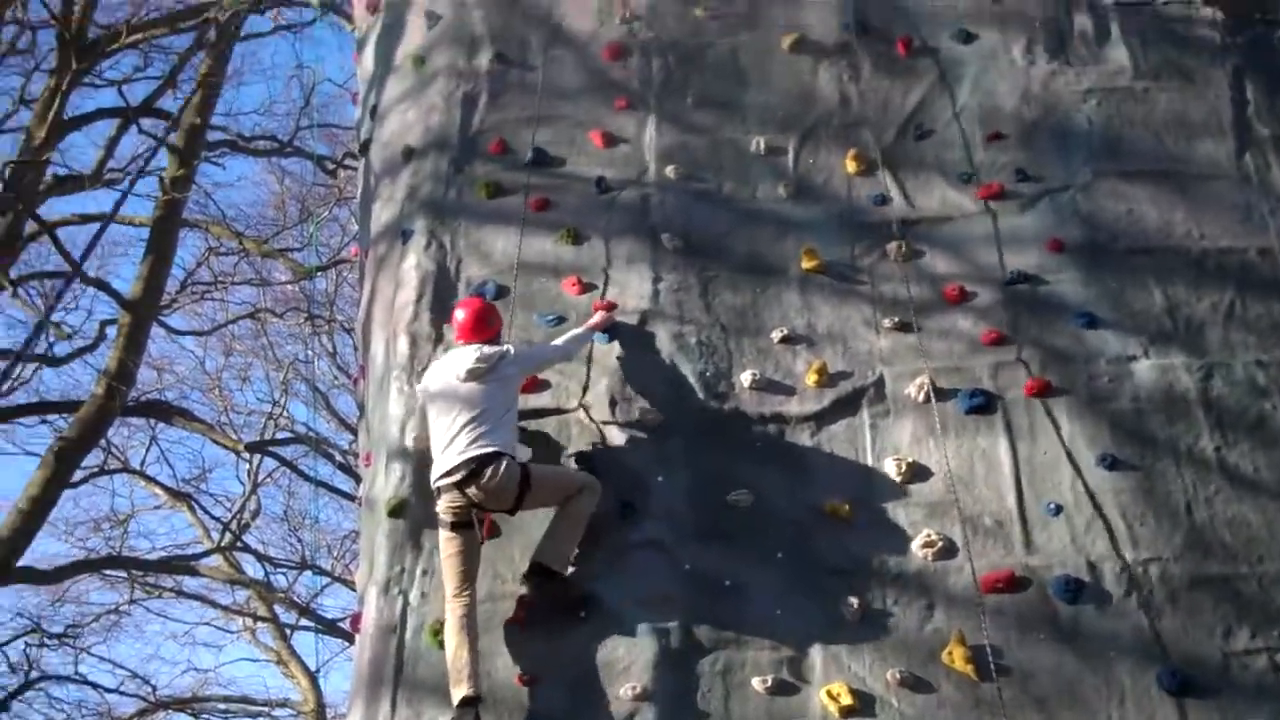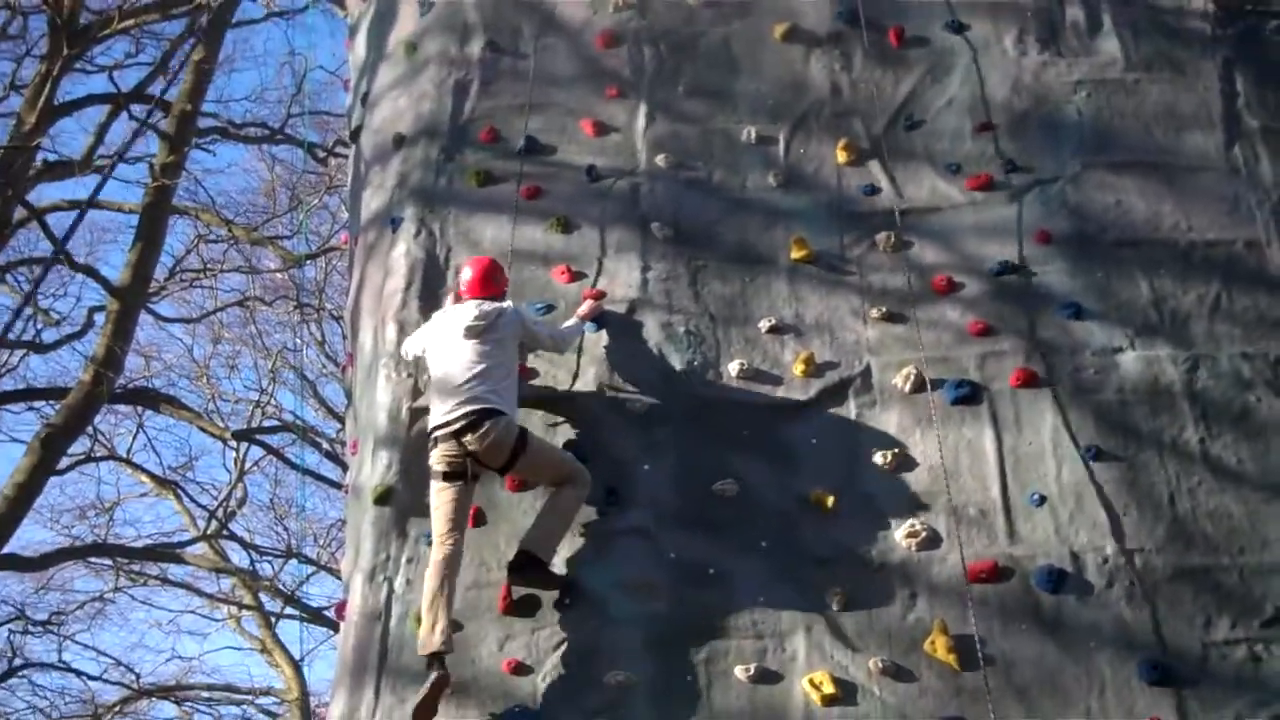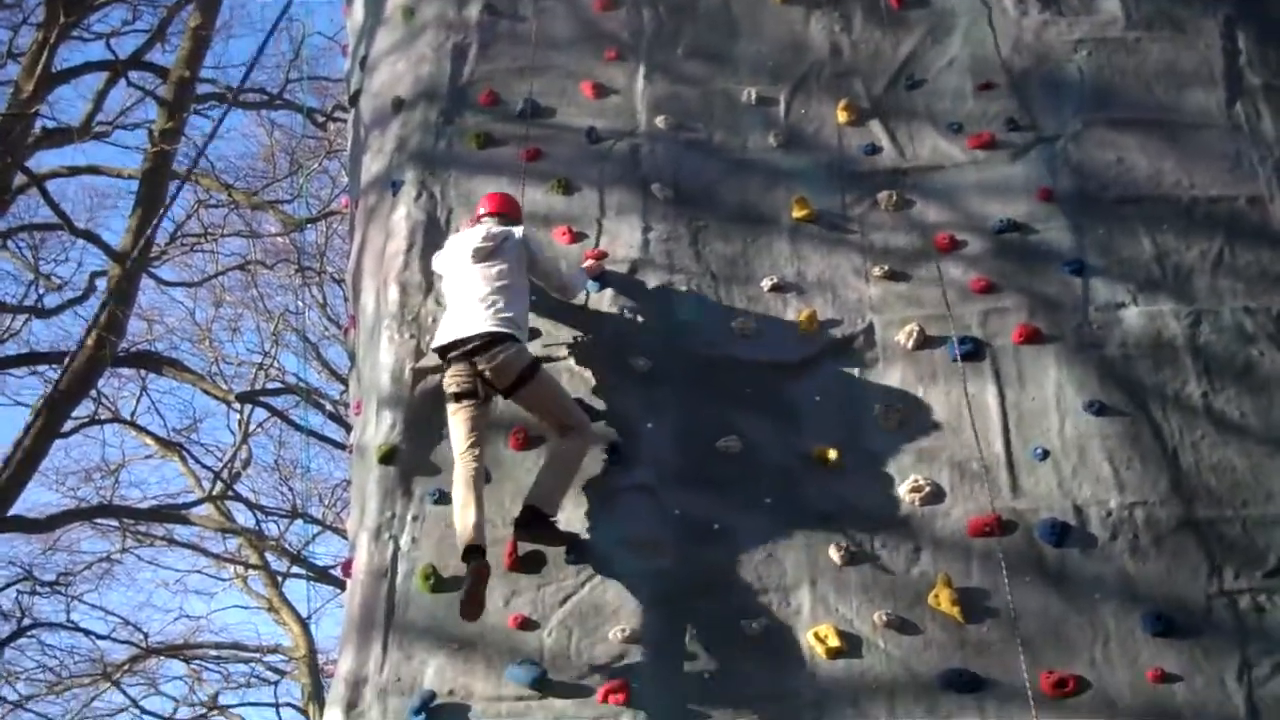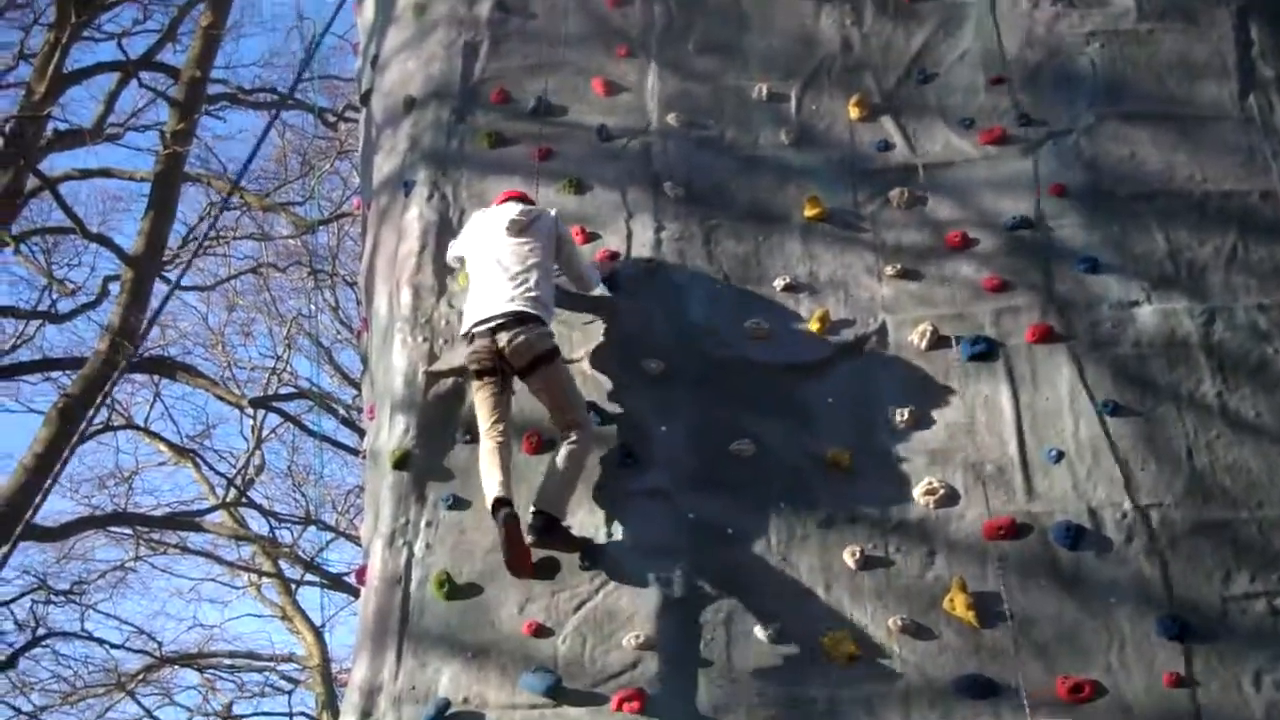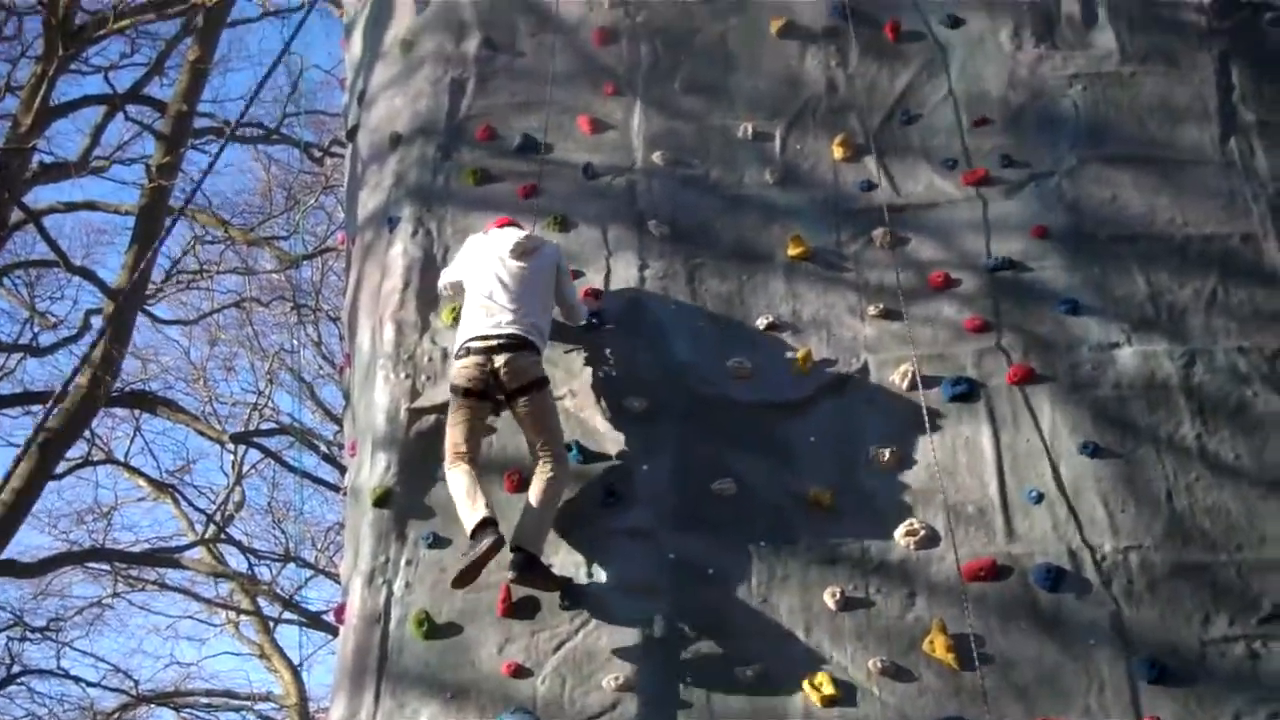
dt=0.2s
person 1, frame 1
left shoulder: (433, 375)
right shoulder: (508, 359)
right elbow: (562, 349)
right wrist: (593, 325)
left hip: (449, 492)
right hip: (494, 473)
left knee: (459, 600)
right knee: (586, 487)
right ankle: (544, 572)
person 1, frame 2
left shoulder: (438, 322)
right shoulder: (509, 315)
left elbow: (407, 349)
right elbow: (559, 341)
right wrist: (581, 317)
left hip: (443, 442)
right hip: (491, 428)
left knee: (445, 549)
right knee: (575, 478)
left ankle: (436, 659)
right ankle: (529, 560)
person 1, frame 3
left shoulder: (454, 245)
right shoulder: (518, 239)
right elbow: (567, 288)
right wrist: (586, 273)
left hip: (456, 361)
right hip: (502, 350)
left knee: (468, 459)
right knee: (576, 430)
left ankle: (473, 551)
right ankle: (534, 518)
person 1, frame 4
left shoulder: (478, 221)
right shoulder: (549, 221)
left elbow: (452, 257)
right elbow: (586, 283)
right wrist: (598, 271)
left hip: (479, 336)
right hip: (525, 330)
left knee: (493, 435)
right knee: (577, 428)
left ankle: (503, 507)
right ankle: (545, 519)
person 1, frame 5
left shoulder: (475, 244)
right shoulder: (550, 251)
left elbow: (445, 285)
right elbow: (575, 315)
right wrist: (583, 305)
left hip: (471, 355)
right hip: (520, 356)
left knee: (458, 459)
right knee: (552, 461)
left ankle: (483, 529)
right ankle: (525, 554)
